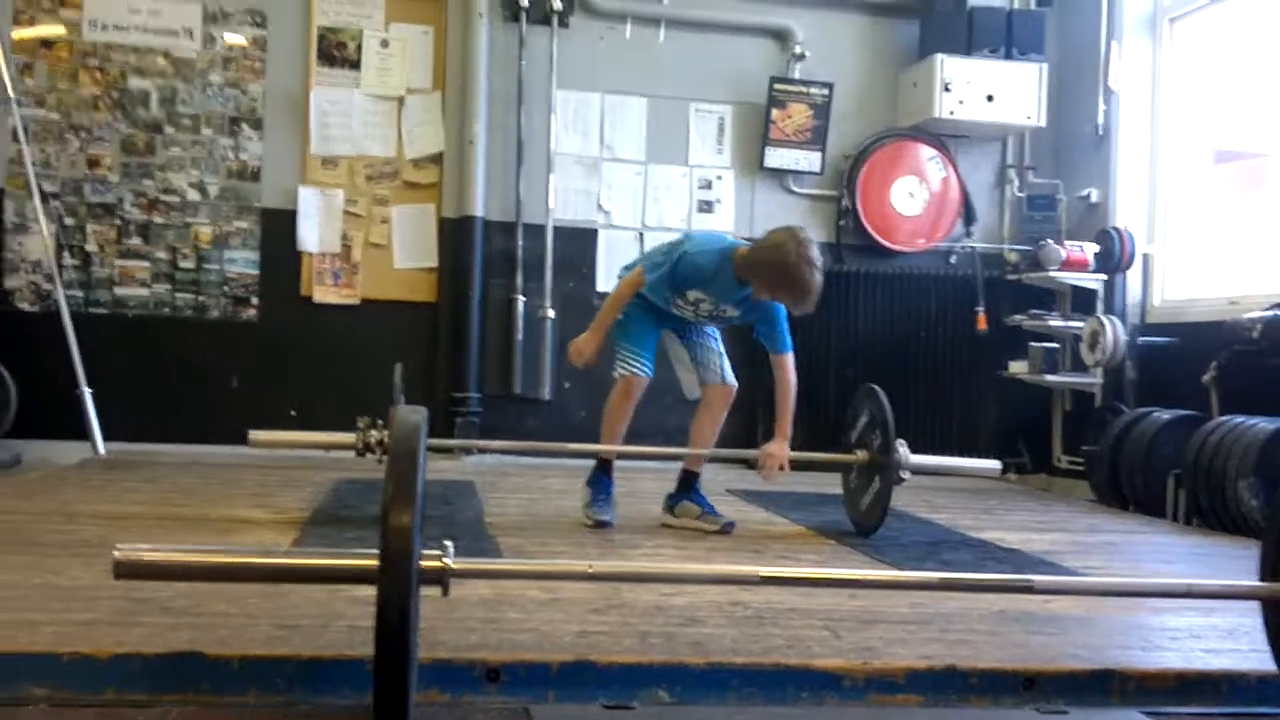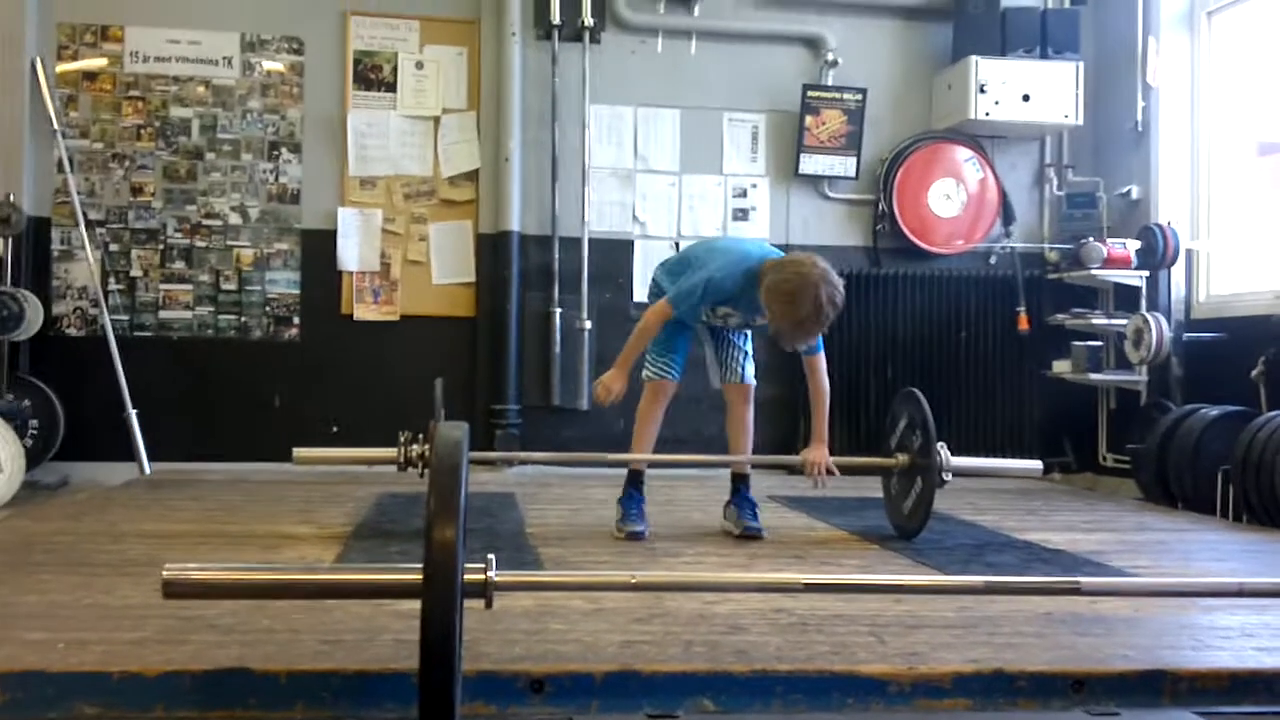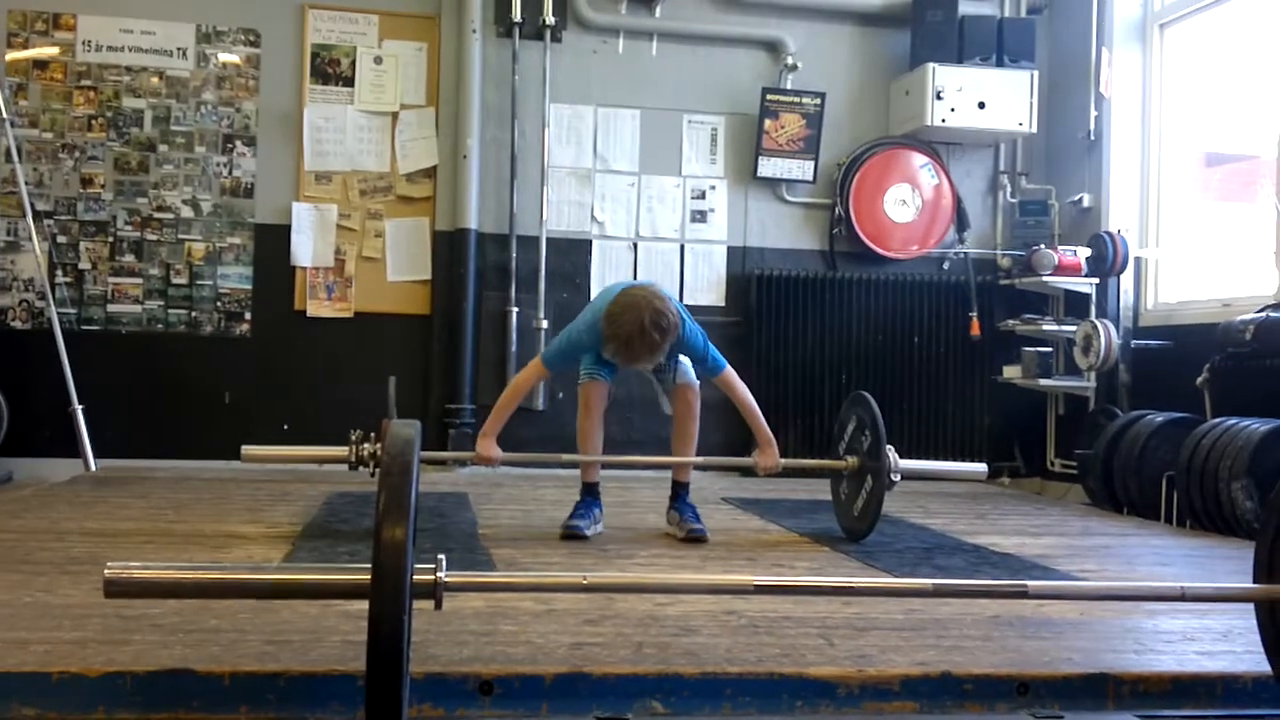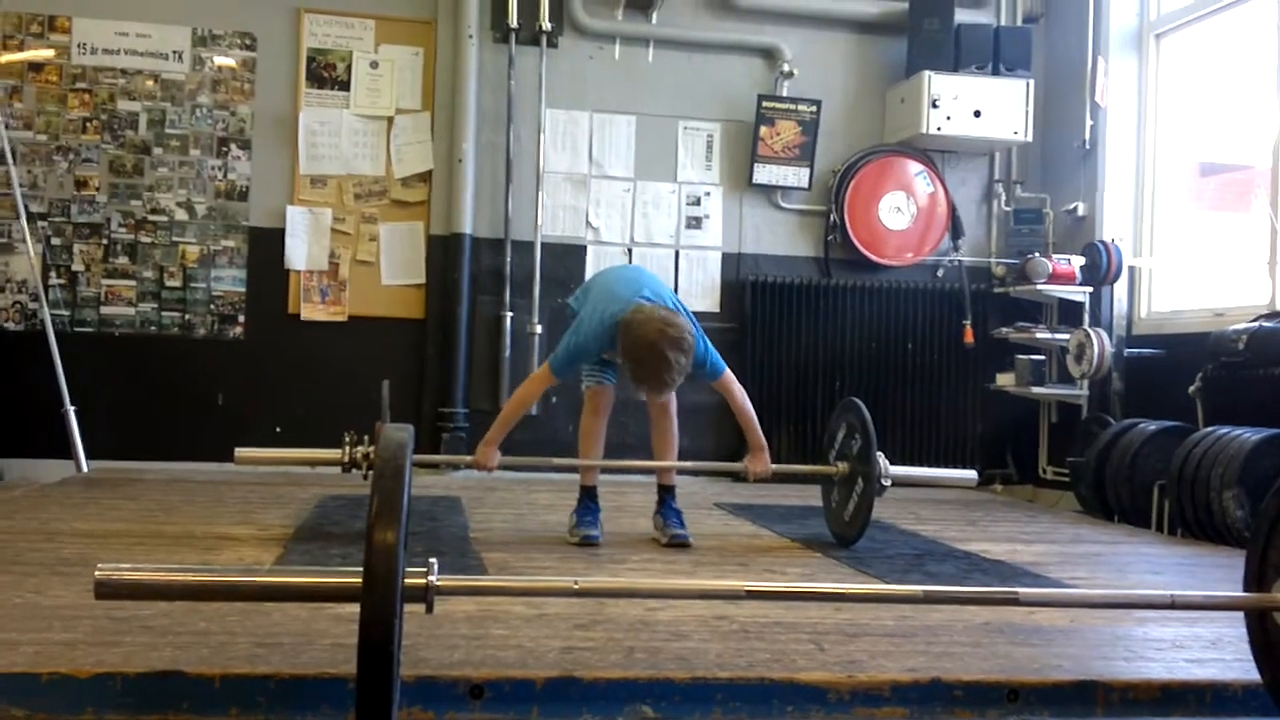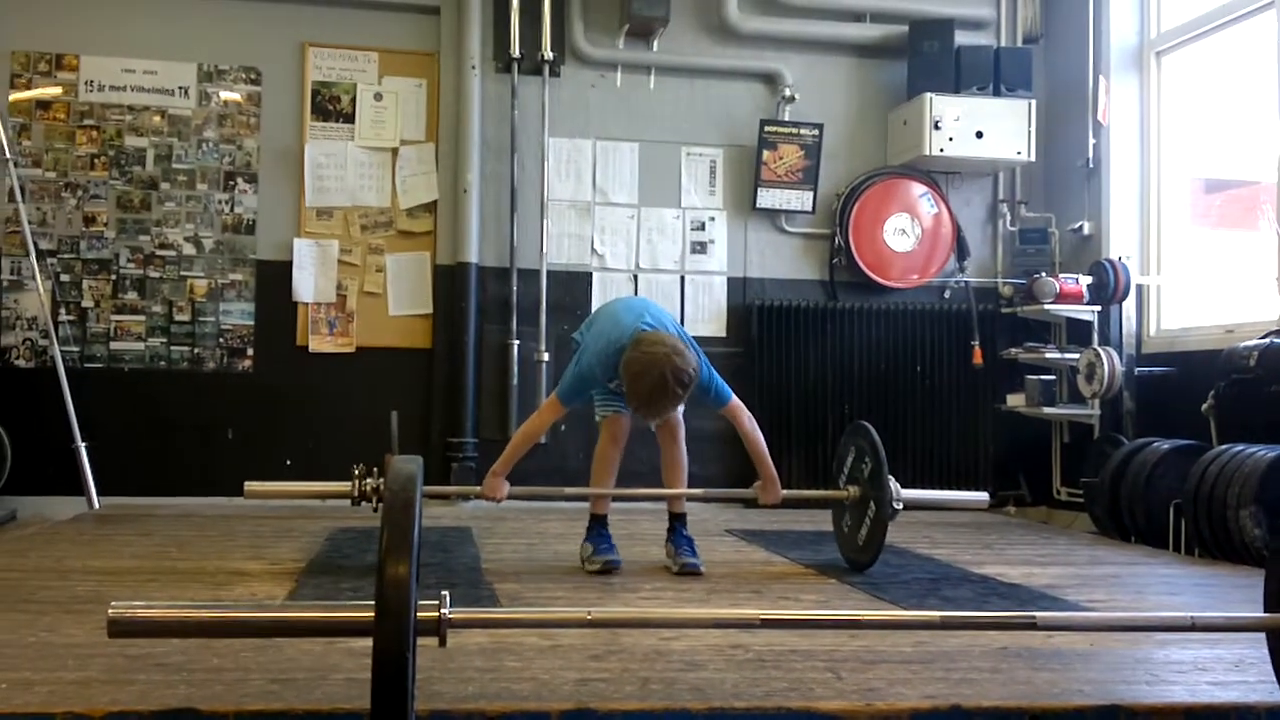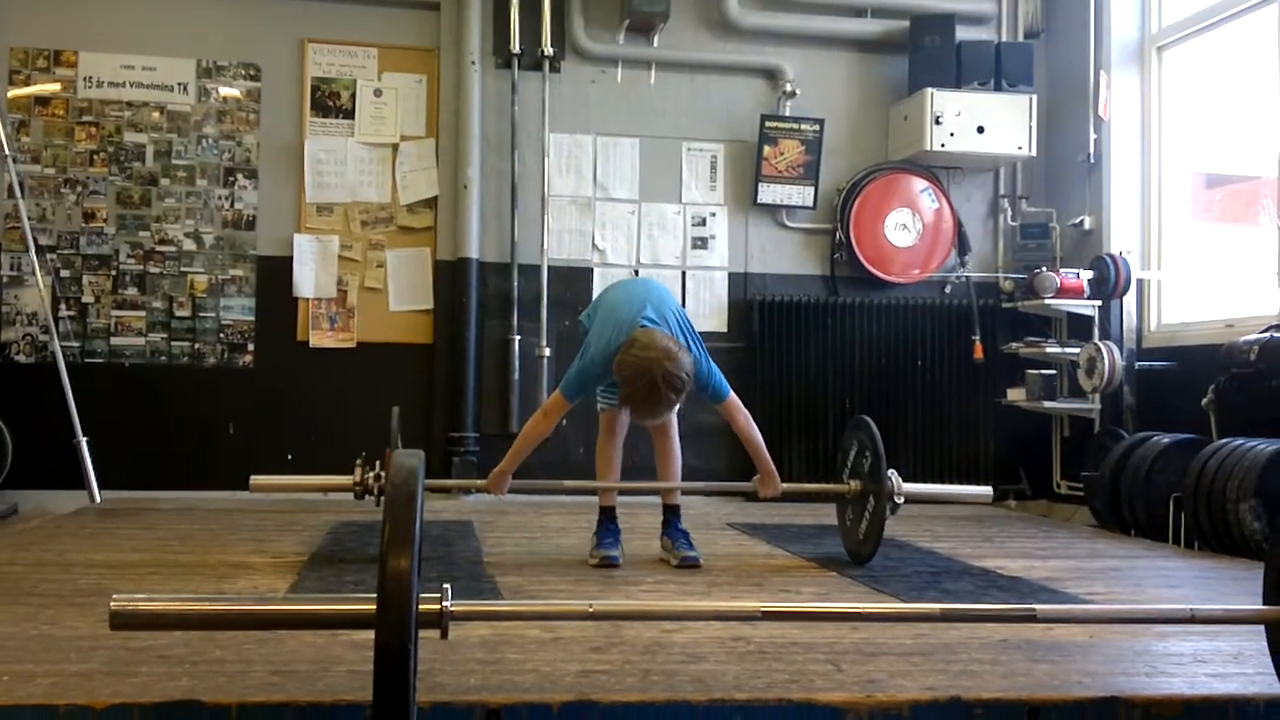
dt=0.7s
person 1, frame 1
left shoulder: (768, 301)
right shoulder: (700, 255)
left elbow: (784, 367)
right elbow: (632, 280)
left wrist: (780, 439)
right wrist: (594, 334)
left hip: (695, 319)
right hip: (646, 301)
left knee: (722, 389)
right knee: (633, 380)
left ankle: (684, 492)
right ankle: (601, 479)
person 1, frame 2
left shoulder: (798, 300)
right shoulder: (725, 275)
left elbow: (816, 369)
right elbow: (657, 314)
left wrist: (819, 443)
right wrist: (620, 371)
left hip: (729, 312)
right hip: (676, 294)
left knee: (741, 390)
right knee: (660, 386)
left ankle: (741, 497)
right ankle: (631, 494)
person 1, frame 3
left shoulder: (680, 329)
right shoulder: (590, 328)
left elbow: (733, 385)
right elbow: (528, 376)
left wrist: (767, 445)
right wrist: (488, 436)
left hip: (660, 341)
right hip: (606, 342)
left knee: (688, 394)
right knee: (592, 394)
left ankle: (679, 502)
right ankle: (589, 500)
person 1, frame 4
left shoulder: (685, 334)
right shoulder: (593, 331)
left elbow: (733, 389)
right elbow: (536, 384)
left wrist: (759, 450)
right wrist: (490, 444)
left hip: (653, 308)
right hip: (597, 303)
left knee: (665, 402)
right knee: (599, 399)
left ankle: (667, 505)
right ankle: (587, 504)
person 1, frame 5
left shoulder: (688, 362)
right shoulder: (597, 359)
left elbow: (742, 417)
right elbow: (545, 415)
left wrist: (769, 479)
right wrist: (498, 475)
right hip: (605, 346)
left knee: (672, 427)
right knee: (615, 427)
left ankle: (678, 533)
right ankle: (596, 532)
person 1, frame 6
left shoulder: (690, 356)
right shoulder: (601, 354)
left elbow: (738, 414)
right elbow: (548, 414)
left wrist: (768, 473)
right wrist: (504, 471)
right hip: (609, 315)
left knee: (666, 423)
right knee: (612, 422)
left ankle: (672, 526)
right ankle: (607, 526)
